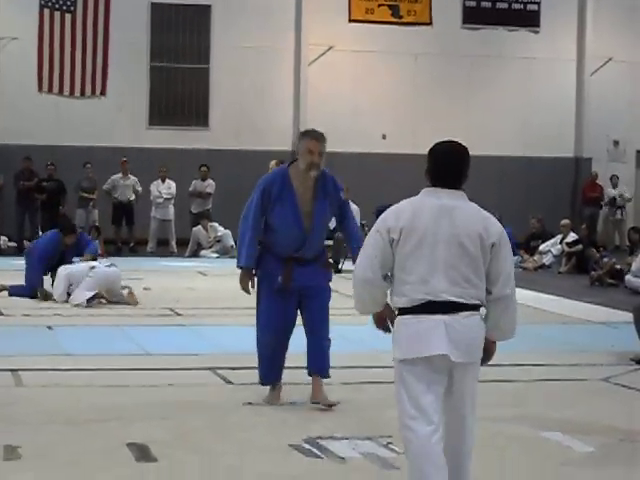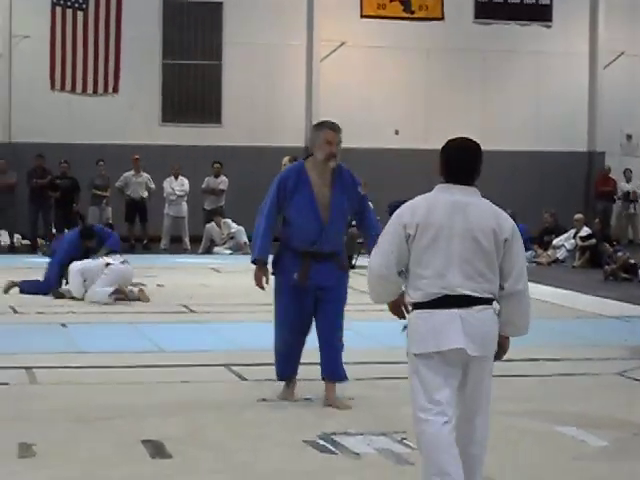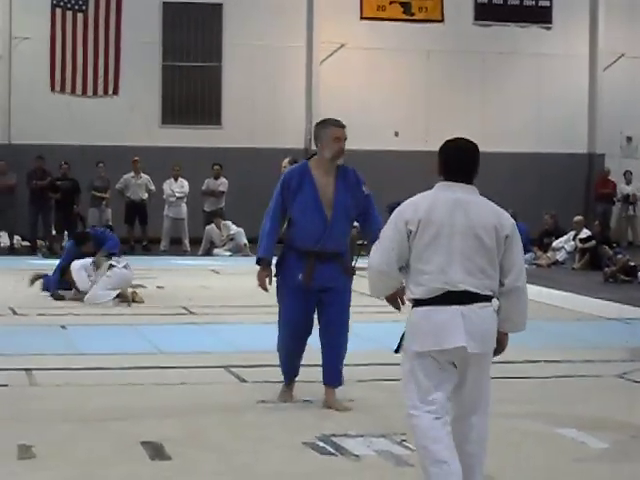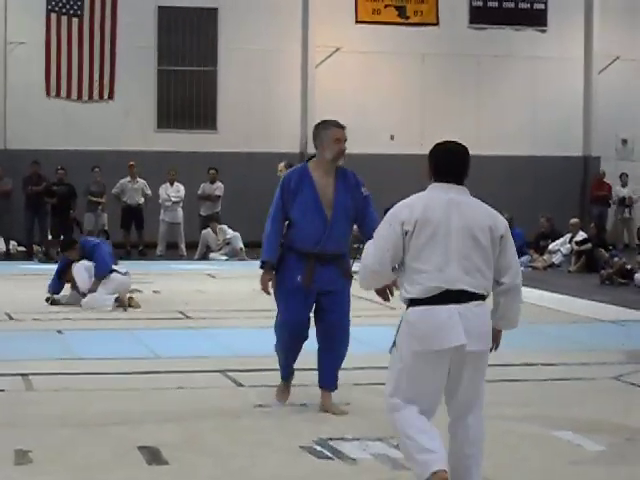
dt=0.1s
person 1, frame 1
left shoulder: (397, 216)
right shoulder: (487, 223)
left elbow: (367, 274)
right elbow: (502, 289)
left wrist: (377, 307)
right wrist: (493, 334)
left hip: (417, 330)
right hip: (465, 329)
left knee: (422, 424)
right knee: (460, 419)
person 1, frame 2
left shoulder: (412, 210)
right shoulder: (499, 219)
left elbow: (381, 269)
right elbow: (515, 285)
left wrist: (391, 295)
right wrist: (506, 331)
left hip: (431, 324)
right hip: (479, 324)
left knee: (435, 415)
right knee: (473, 412)
person 1, frame 3
left shoulder: (413, 208)
right shoulder: (499, 217)
left elbow: (381, 265)
right elbow: (514, 282)
left wrist: (390, 287)
right wrist: (505, 326)
left hip: (431, 321)
right hip: (478, 321)
left knee: (427, 412)
right knee: (472, 412)
person 1, frame 4
left shoulder: (408, 209)
right shoulder: (491, 217)
left elbow: (374, 266)
right elbow: (510, 279)
left wrist: (381, 280)
right wrist: (500, 323)
left hip: (425, 320)
right hip: (473, 320)
left knee: (406, 404)
right knee: (467, 411)
person 2, frame 1
left shoulder: (330, 184)
right shoulder: (272, 182)
left elbow: (347, 223)
right elbow: (250, 224)
right wrist: (246, 267)
left hip: (314, 268)
right hip: (276, 268)
left knee: (318, 328)
right knee: (272, 330)
left ankle: (318, 388)
right ankle: (274, 386)
person 2, frame 2
left shoulder: (347, 180)
right shoulder: (289, 177)
left elbow: (366, 219)
right elbow: (267, 218)
right wrist: (261, 261)
left hip: (332, 266)
right hip: (295, 265)
left knee: (332, 328)
right knee: (290, 328)
left ankle: (331, 391)
right ankle: (288, 382)
person 2, frame 3
left shoulder: (352, 179)
right shoulder: (294, 177)
left elbow: (370, 220)
right elbow: (273, 219)
right wrist: (264, 262)
left hip: (336, 268)
right hip: (298, 266)
left knee: (336, 331)
right knee: (292, 330)
left ankle: (330, 393)
right ankle: (289, 381)
person 2, frame 4
left shoulder: (351, 181)
right shoulder: (293, 179)
left elbow: (369, 223)
right elbow: (274, 223)
right wrist: (268, 266)
left hip: (336, 270)
right hip: (297, 268)
left knee: (335, 334)
right knee: (291, 328)
left ankle: (327, 396)
right ankle: (286, 379)
